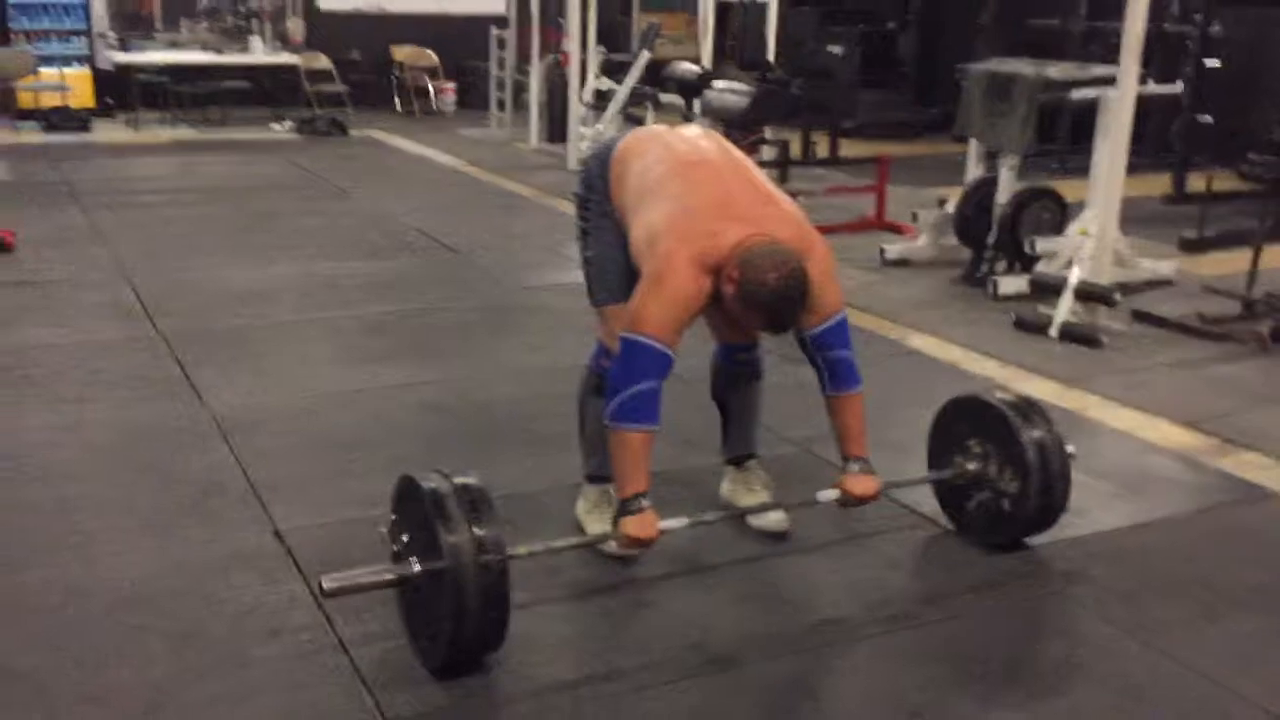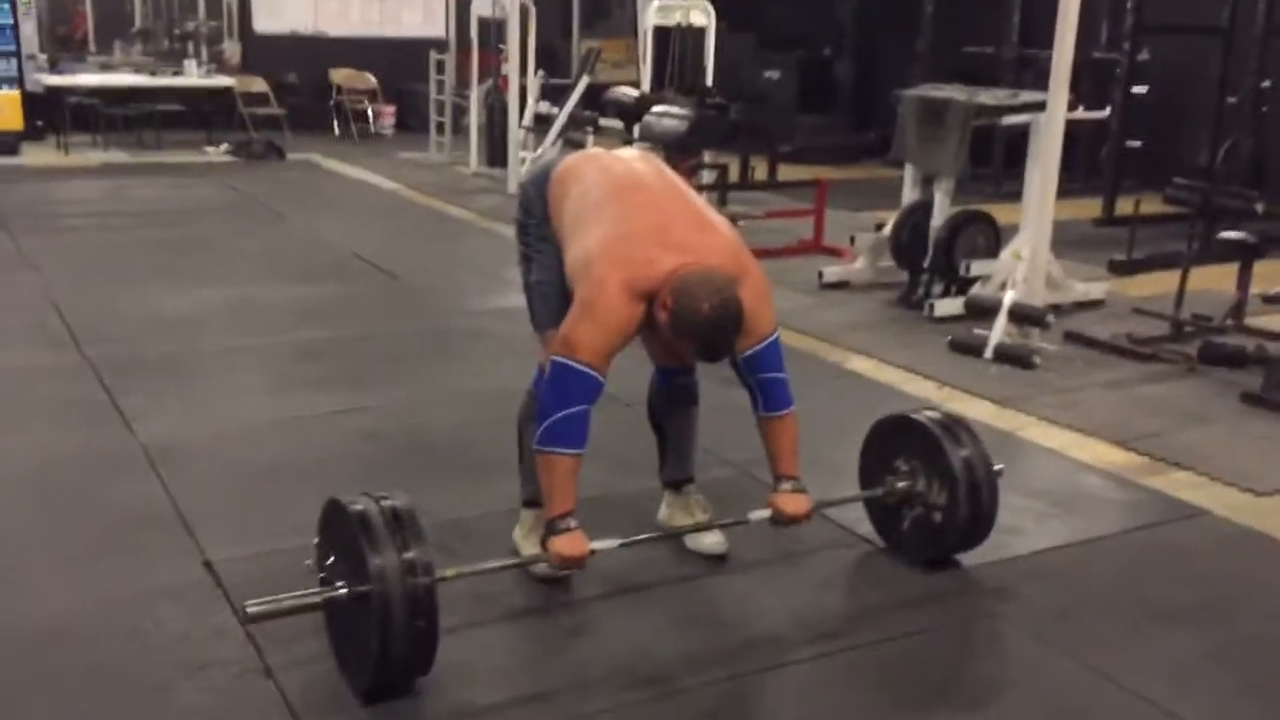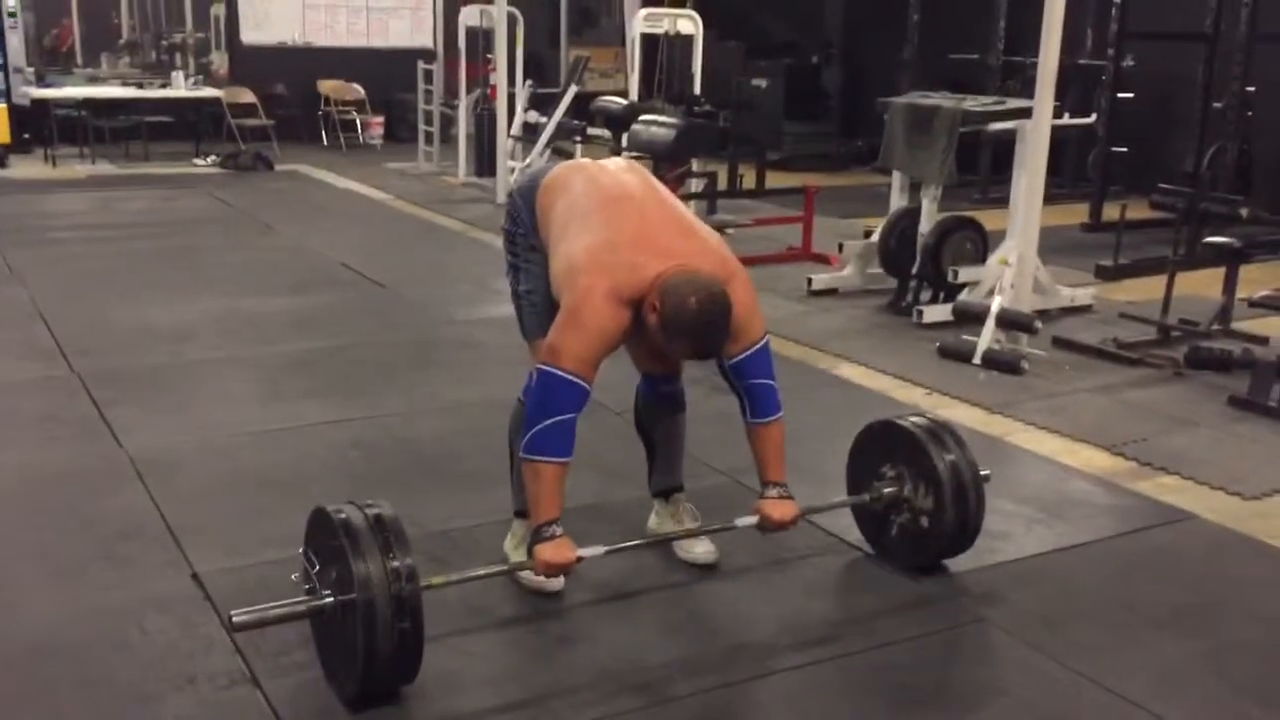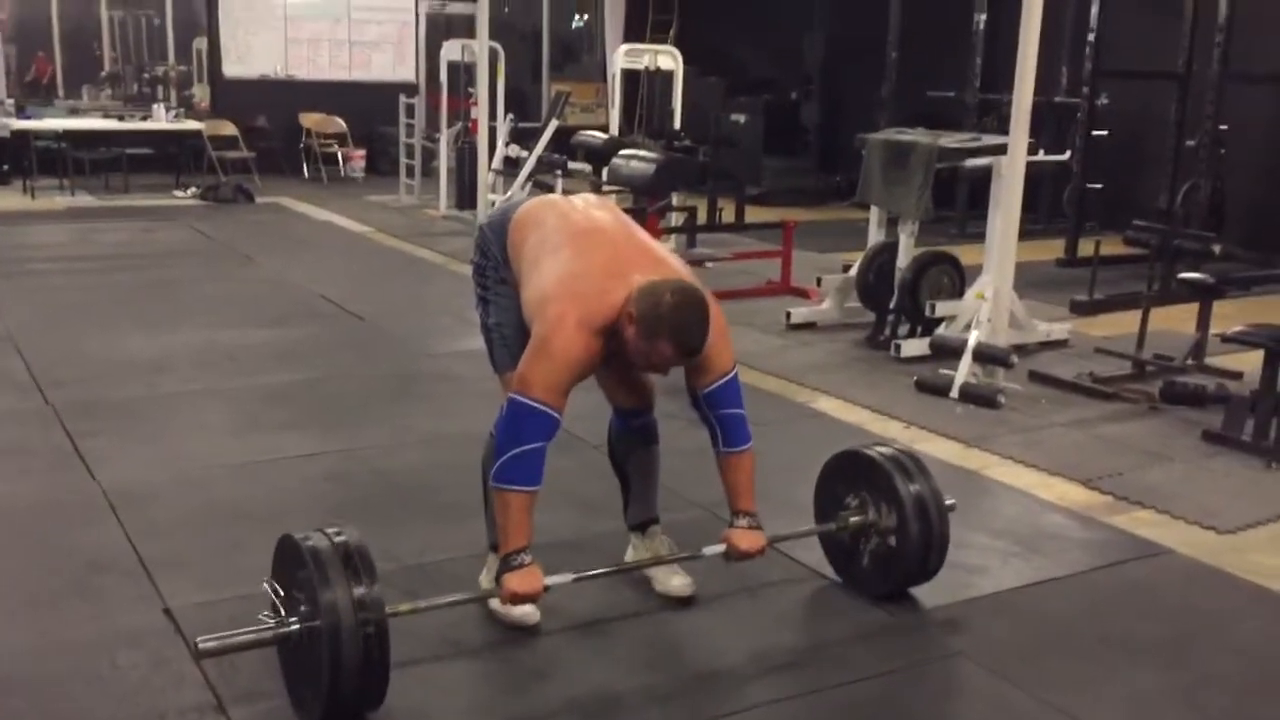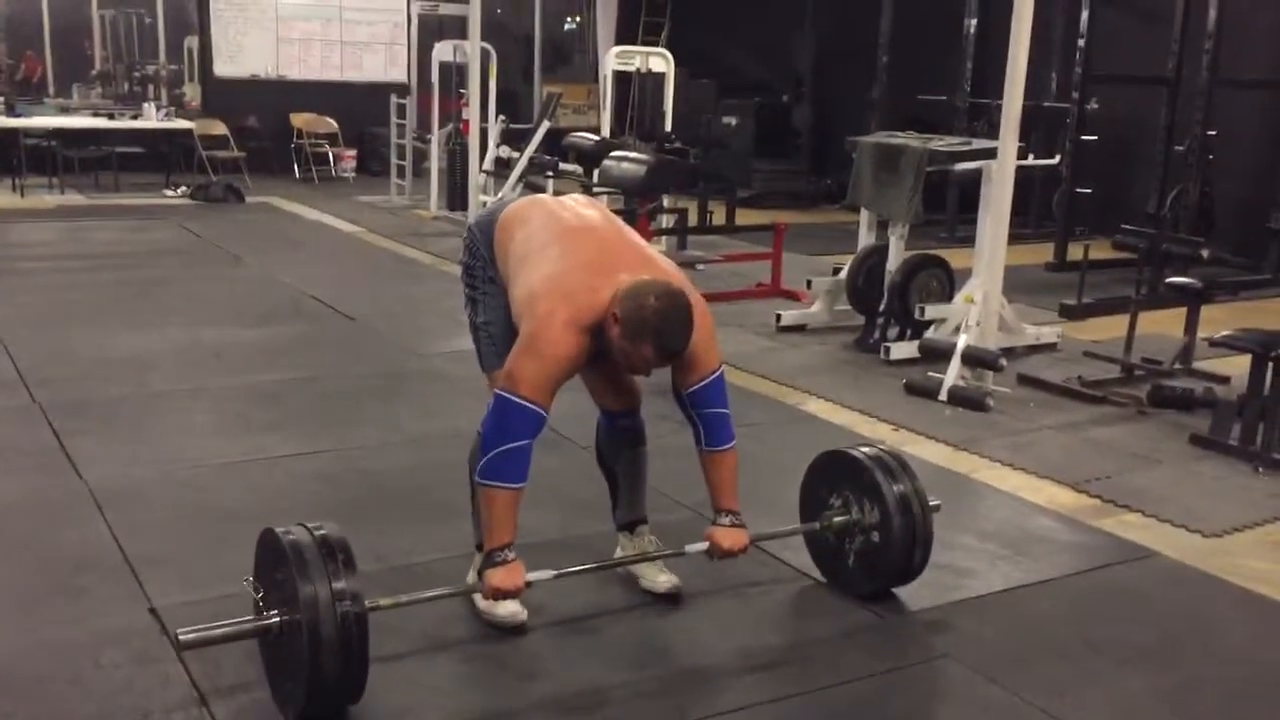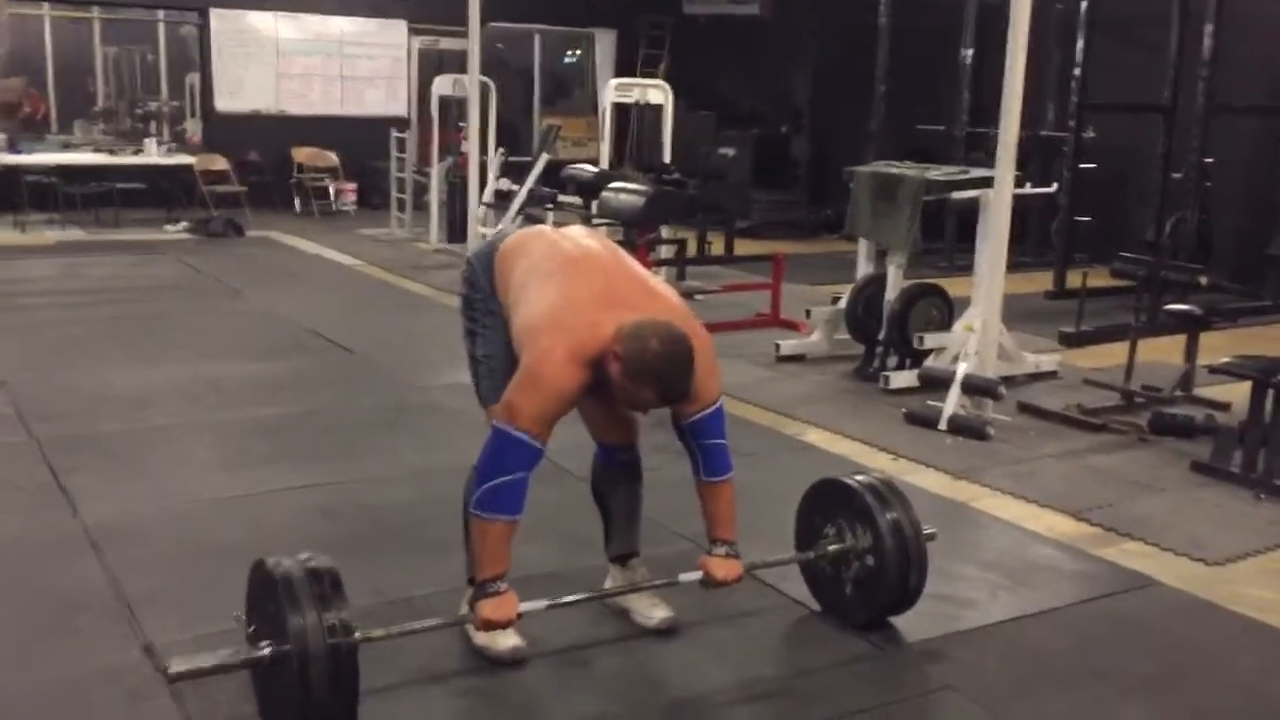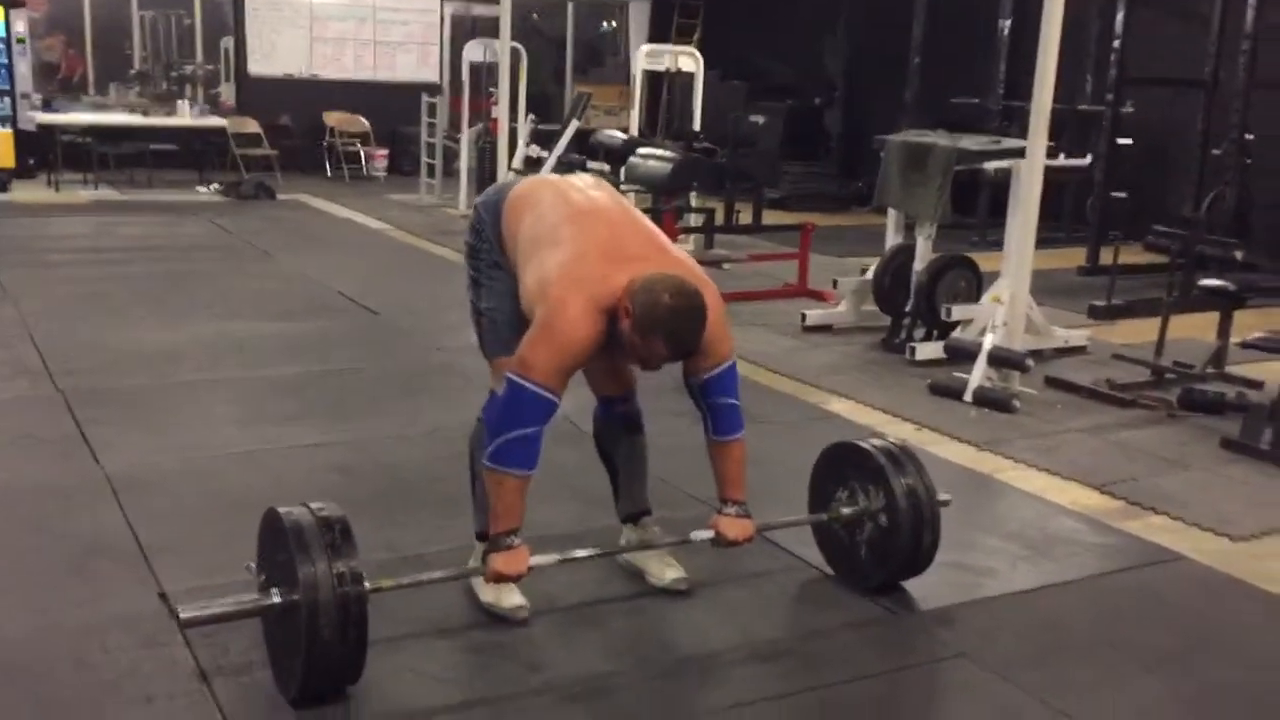
dt=0.7s
person 1, frame 1
left shoulder: (807, 253)
right shoulder: (682, 265)
left elbow: (835, 356)
right elbow: (637, 378)
left wrist: (857, 463)
right wrist: (634, 502)
left knee: (740, 340)
right knee: (623, 345)
left ankle: (741, 470)
right ankle: (598, 489)
person 1, frame 2
left shoulder: (741, 279)
right shoulder: (616, 290)
left elbow: (768, 377)
right elbow: (566, 400)
left wrist: (788, 482)
right wrist: (562, 523)
left knee: (676, 368)
right knee: (563, 368)
left ankle: (679, 495)
right ankle: (537, 514)
person 1, frame 3
left shoulder: (728, 284)
right shoulder: (599, 298)
left elbow: (757, 383)
right elbow: (552, 407)
left wrist: (775, 488)
right wrist: (548, 531)
left knee: (663, 373)
right knee: (551, 378)
left ankle: (669, 504)
right ankle: (525, 526)
person 1, frame 4
left shoulder: (697, 317)
right shoulder: (572, 326)
left elbow: (727, 413)
right elbow: (522, 437)
left wrist: (745, 518)
right wrist: (517, 560)
left knee: (636, 403)
right knee: (525, 409)
left ankle: (646, 537)
right ankle: (498, 559)
person 1, frame 5
left shoulder: (686, 314)
right shoulder: (559, 326)
left elbow: (711, 413)
right elbow: (509, 434)
left wrist: (727, 516)
right wrist: (500, 556)
left knee: (623, 404)
right knee: (511, 410)
left ankle: (634, 537)
right ankle: (484, 559)
person 1, frame 6
left shoulder: (689, 344)
right shoulder: (559, 359)
left elbow: (710, 444)
right elbow: (505, 465)
left wrist: (723, 546)
right wrist: (493, 587)
right hip: (496, 278)
left knee: (620, 440)
right knee: (509, 443)
left ankle: (624, 570)
right ankle: (477, 593)
person 1, frame 7
left shoulder: (700, 302)
right shoulder: (574, 314)
left elbow: (721, 403)
right elbow: (517, 421)
left wrist: (734, 505)
right wrist: (507, 541)
right hip: (503, 225)
left knee: (618, 394)
right knee: (512, 395)
left ankle: (638, 529)
right ankle: (487, 546)
